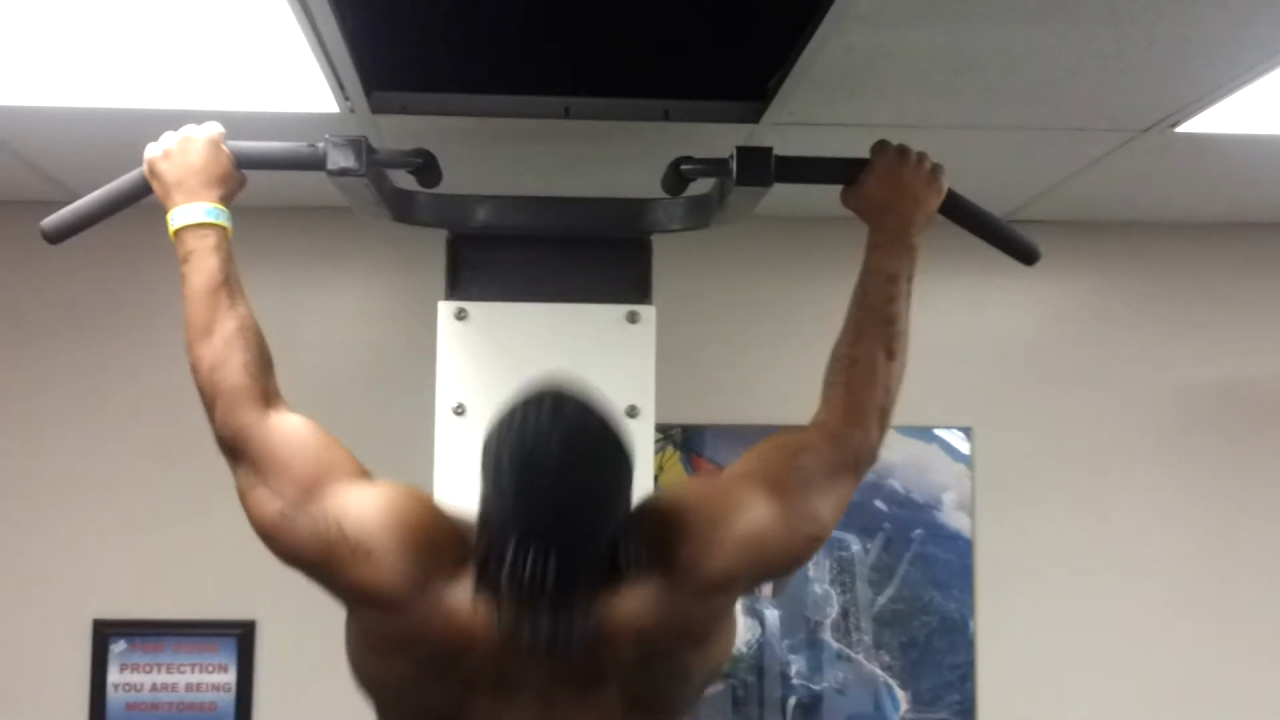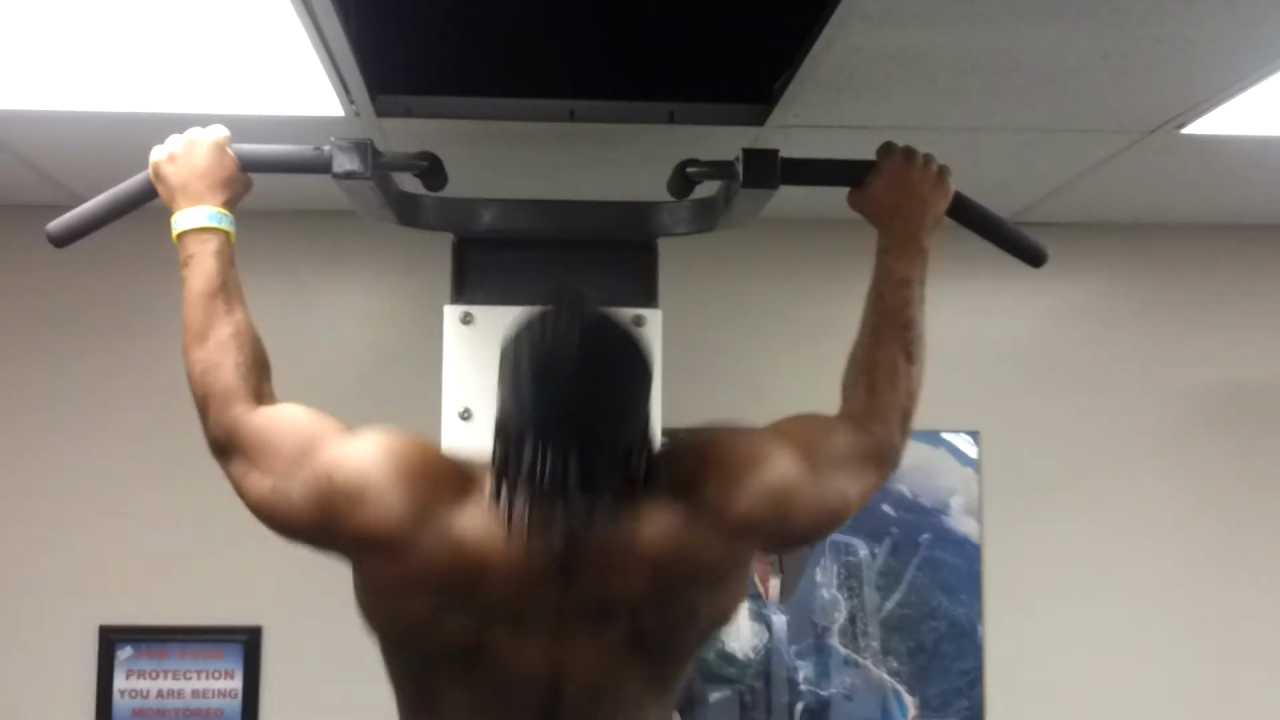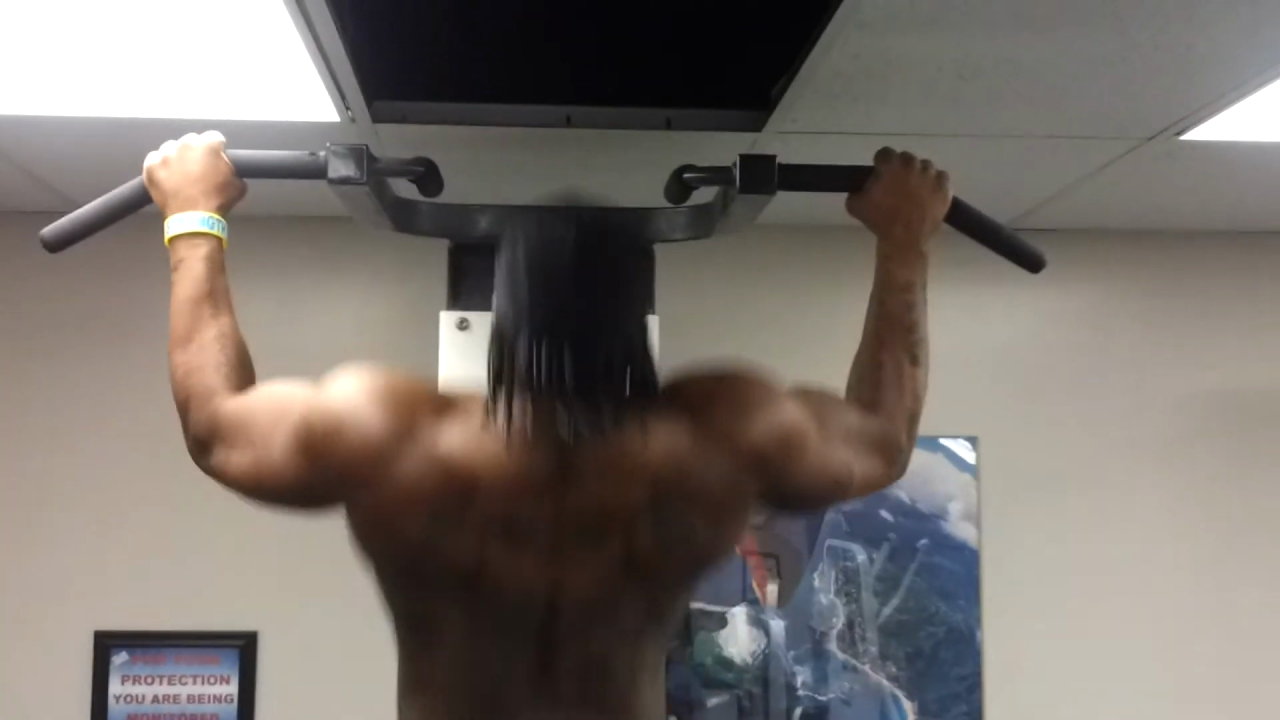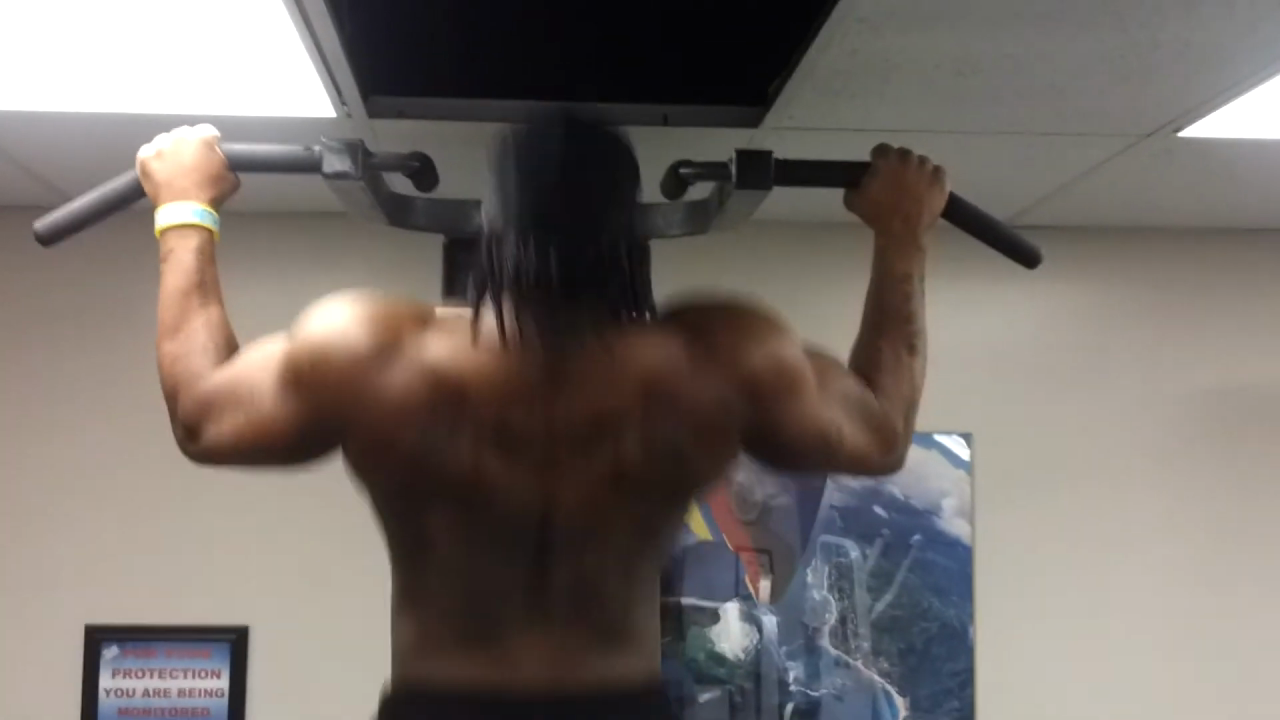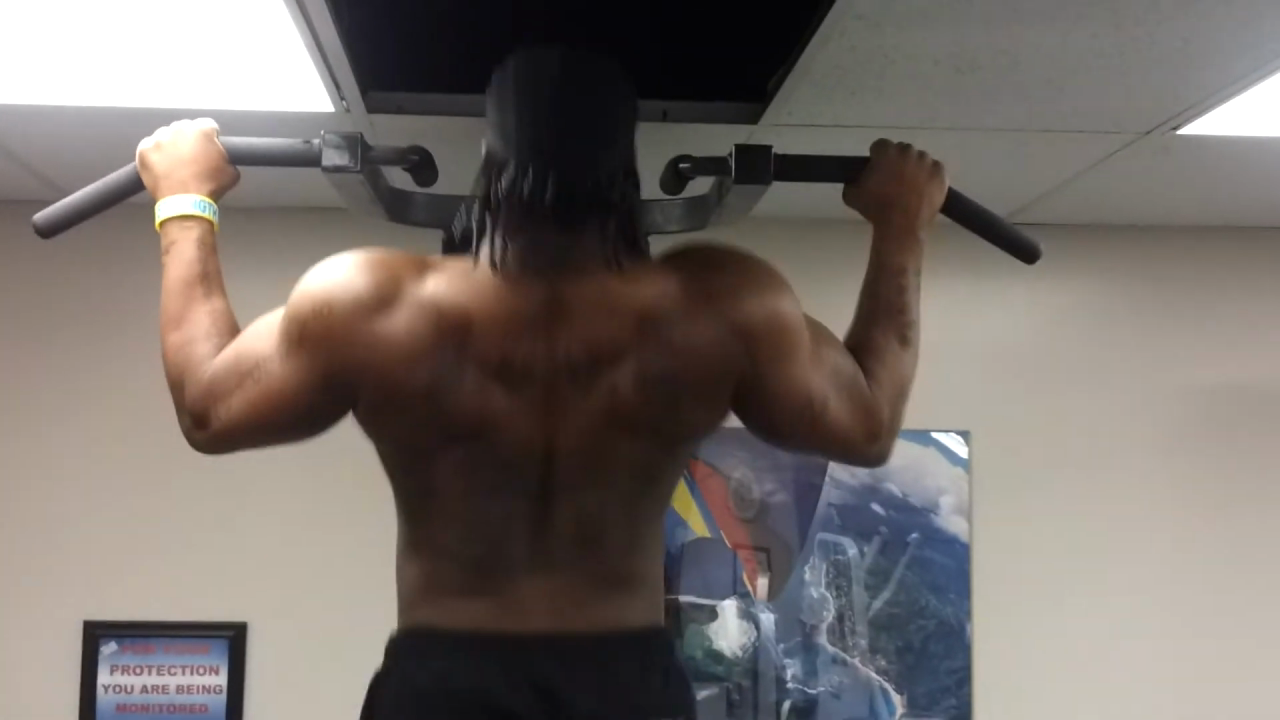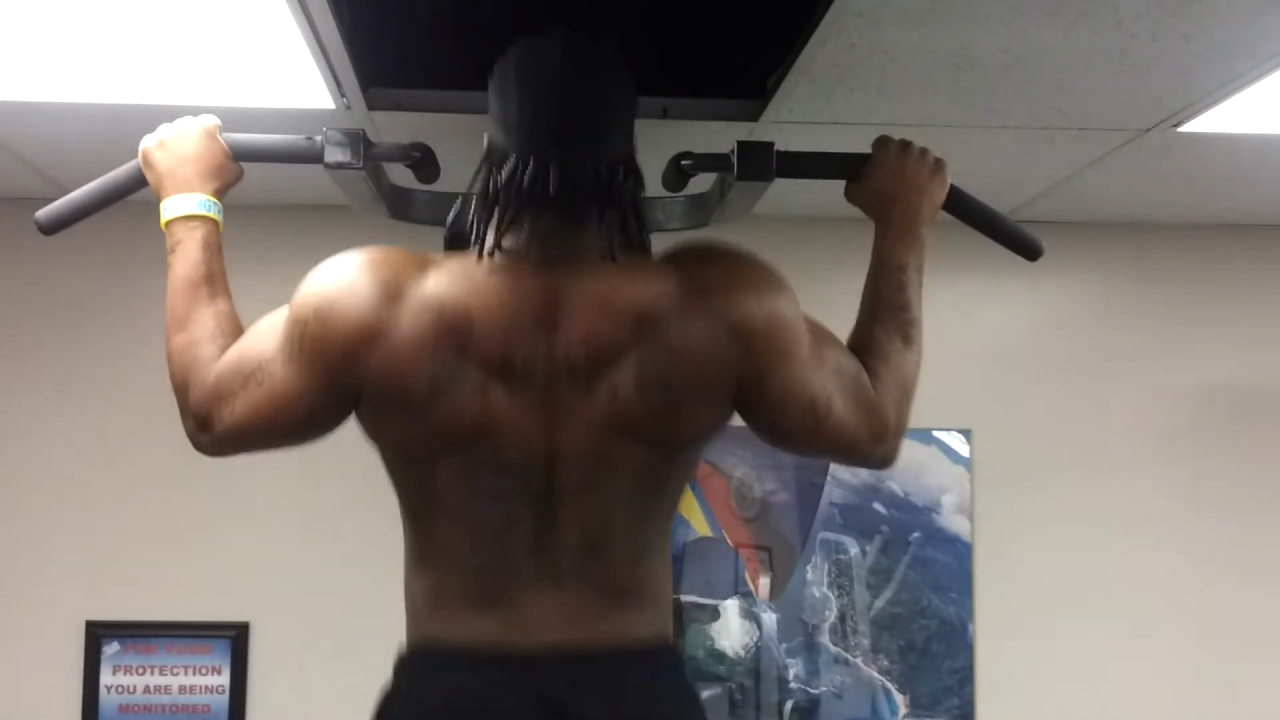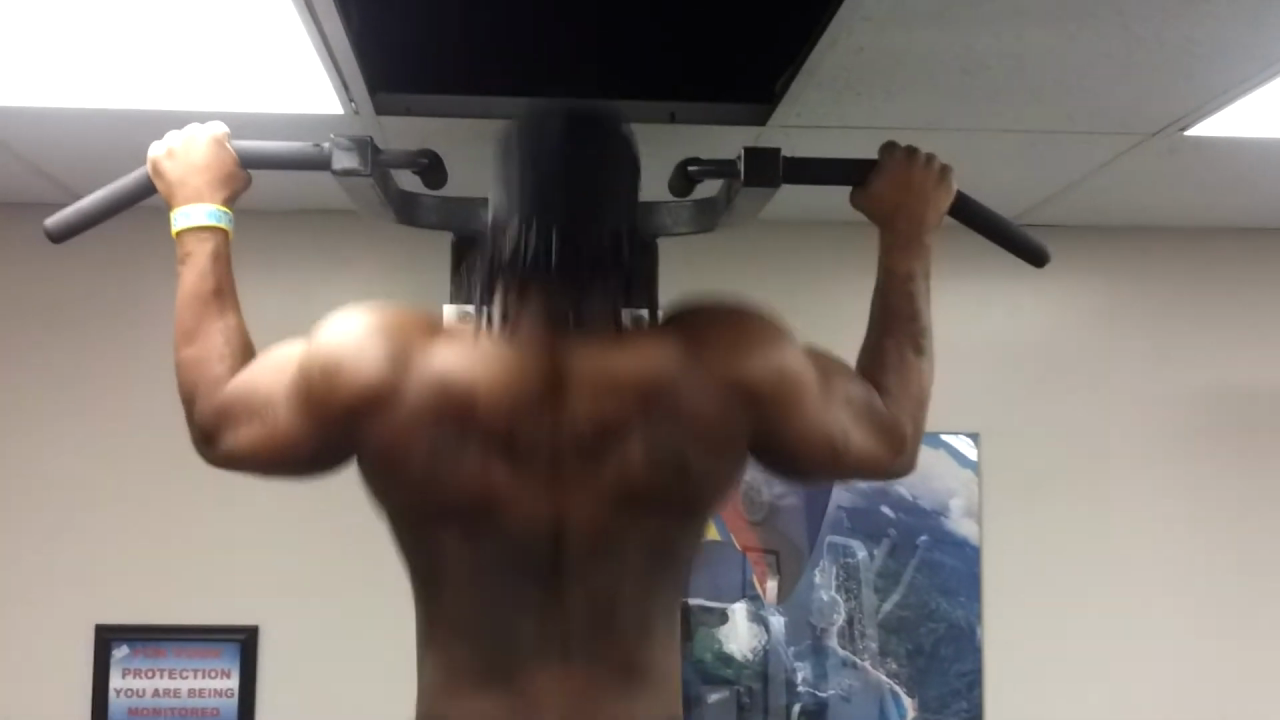
dt=0.1s
person 1, frame 1
left shoulder: (401, 586)
right shoulder: (685, 587)
left elbow: (246, 418)
right elbow: (846, 439)
left wrist: (199, 213)
right wrist: (892, 234)
person 1, frame 2
left shoulder: (403, 513)
right shoulder: (708, 520)
left elbow: (235, 420)
right elbow: (875, 436)
left wrist: (201, 216)
right wrist: (903, 238)
person 1, frame 3
left shoulder: (387, 439)
right shoulder: (714, 446)
left elbow: (212, 423)
right elbow: (880, 437)
left wrist: (194, 220)
right wrist: (903, 241)
person 1, frame 4
left shoulder: (372, 354)
right shoulder: (720, 360)
left elbow: (199, 414)
right elbow: (881, 434)
left wrist: (184, 210)
right wrist: (901, 237)
person 1, frame 5
left shoulder: (372, 305)
right shoulder: (721, 307)
left elbow: (205, 405)
right elbow: (871, 422)
left wrist: (185, 201)
right wrist: (899, 226)
person 1, frame 6
left shoulder: (375, 305)
right shoulder: (722, 309)
left elbow: (208, 409)
right elbow: (875, 423)
left wrist: (191, 200)
right wrist: (901, 221)
person 1, frame 7
left shoulder: (386, 363)
right shoulder: (723, 364)
left elbow: (215, 417)
right elbow: (891, 436)
left wrist: (200, 209)
right wrist: (908, 230)
